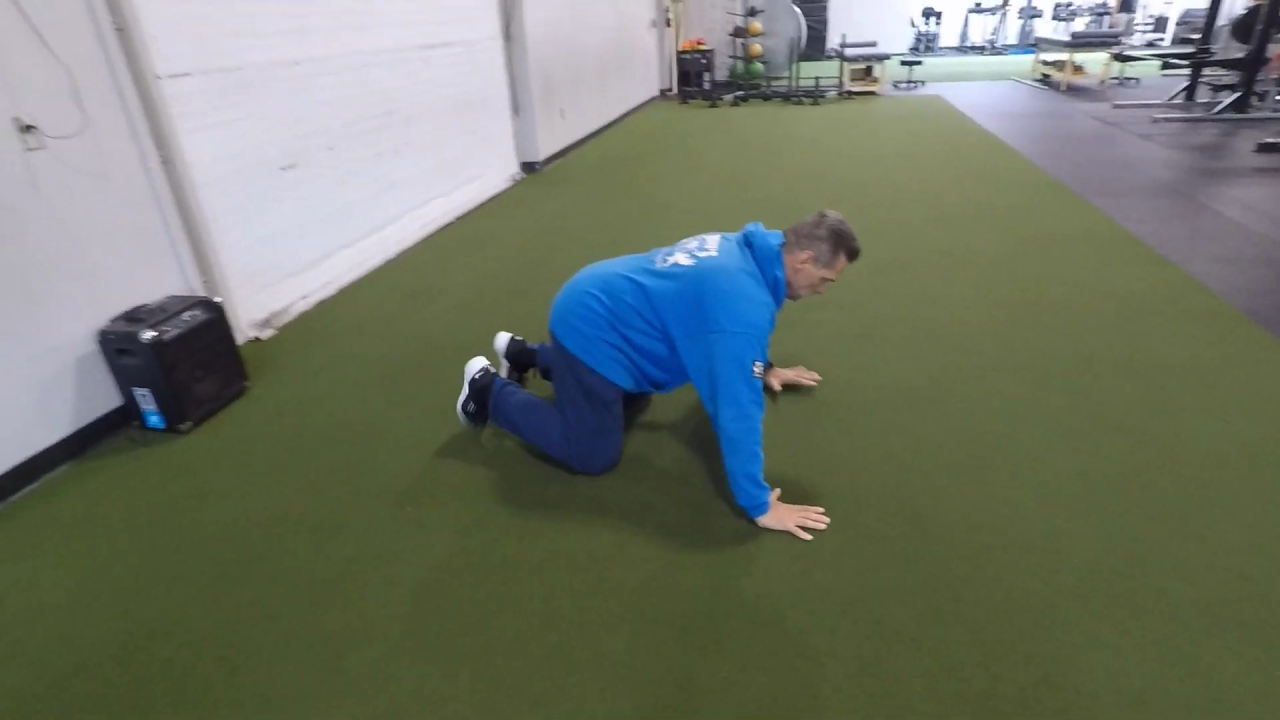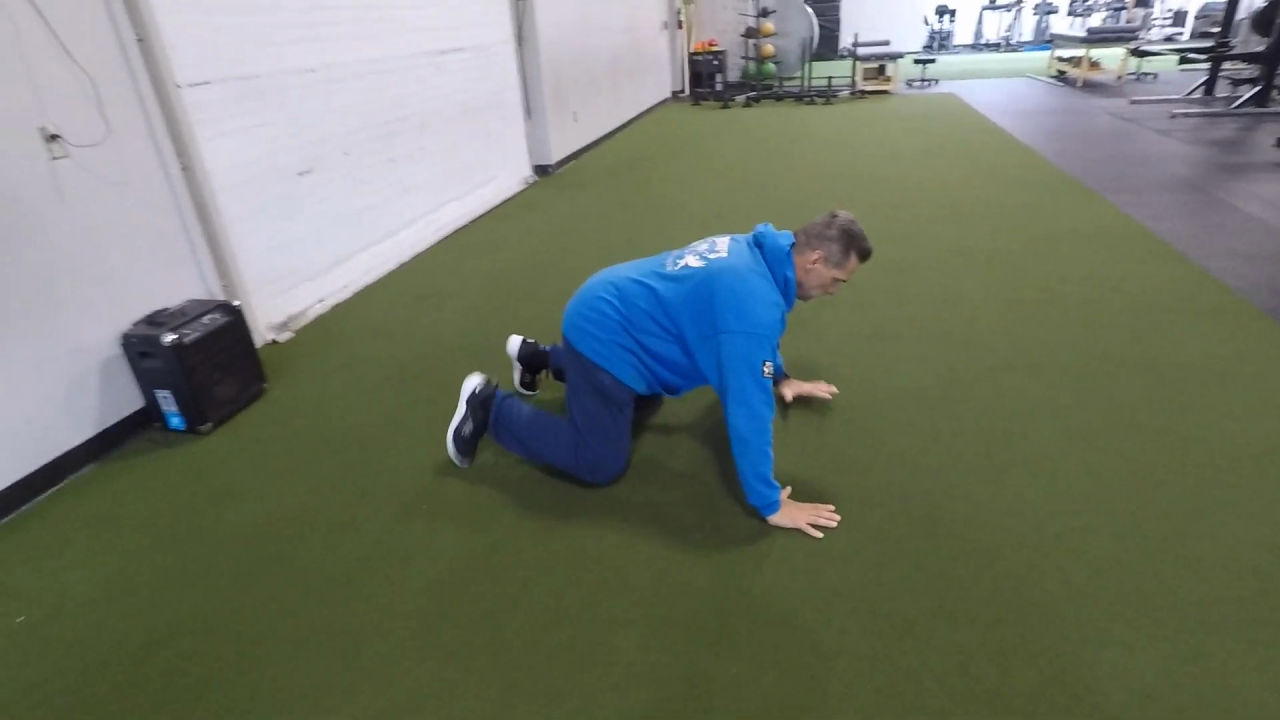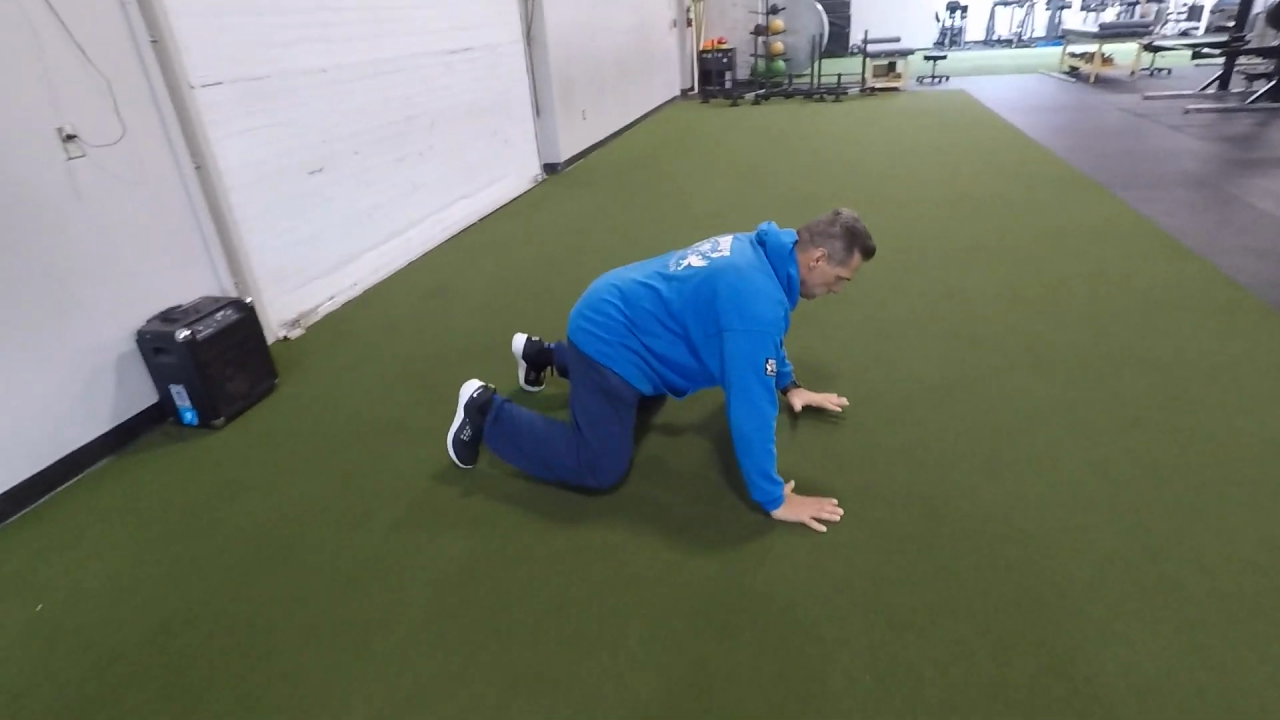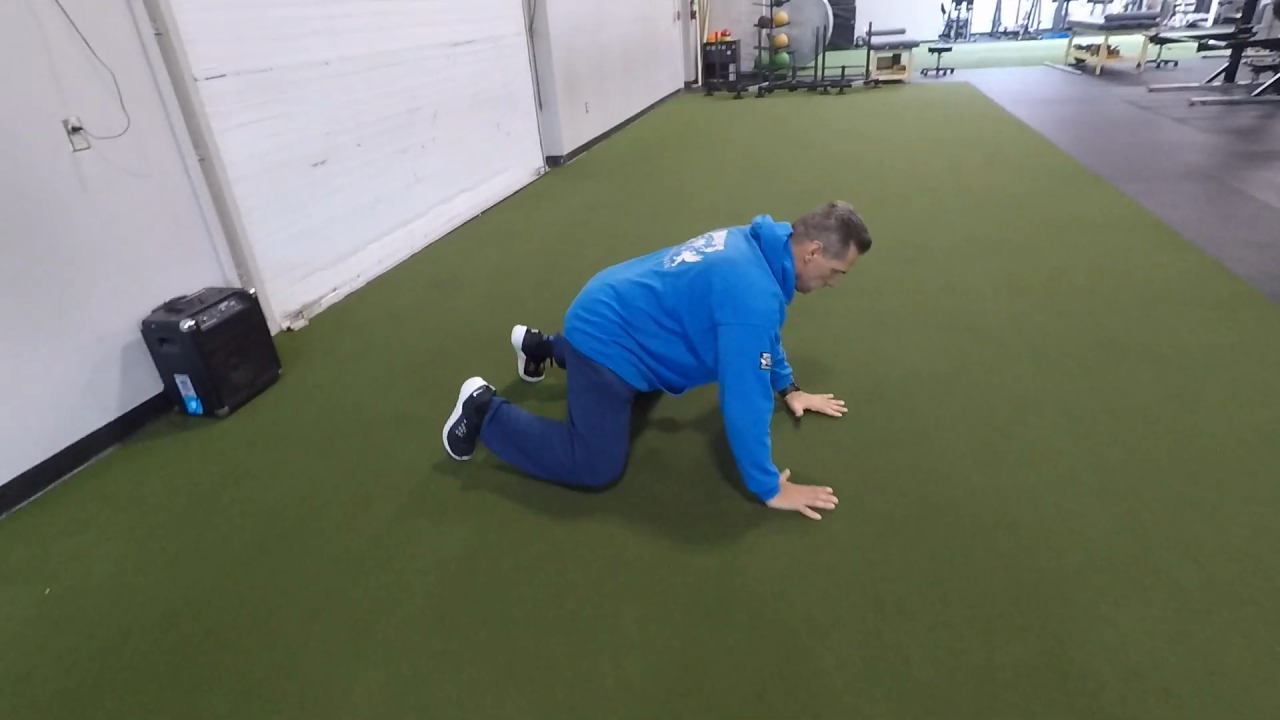
dt=0.1s
person 1, frame 1
left shoulder: (747, 251)
right shoulder: (746, 303)
right elbow: (738, 410)
left wrist: (764, 368)
right wrist: (759, 505)
left hip: (594, 303)
right hip: (590, 329)
left knee: (631, 402)
right knee: (594, 453)
left ankle: (525, 355)
right ankle: (488, 390)
person 1, frame 2
left shoulder: (760, 252)
right shoulder: (757, 304)
right elbow: (749, 410)
left wrist: (781, 378)
right wrist: (770, 503)
left hip: (608, 309)
right hip: (604, 335)
left knee: (642, 403)
right knee: (599, 464)
left ankle: (538, 357)
right ankle: (487, 405)
person 1, frame 3
left shoulder: (762, 250)
right shoulder: (760, 301)
right elbow: (752, 408)
left wrist: (788, 385)
right wrist: (773, 498)
left hip: (613, 311)
right hip: (608, 336)
left knee: (647, 399)
right knee: (601, 468)
left ankle: (543, 354)
right ankle: (486, 414)
person 1, frame 4
left shoulder: (759, 244)
right shoulder: (755, 295)
right elbow: (747, 401)
left wrist: (788, 388)
right wrist: (769, 488)
left hip: (609, 314)
right hip: (606, 339)
left knee: (642, 398)
right knee: (594, 468)
left ankle: (542, 346)
right ankle: (485, 411)
